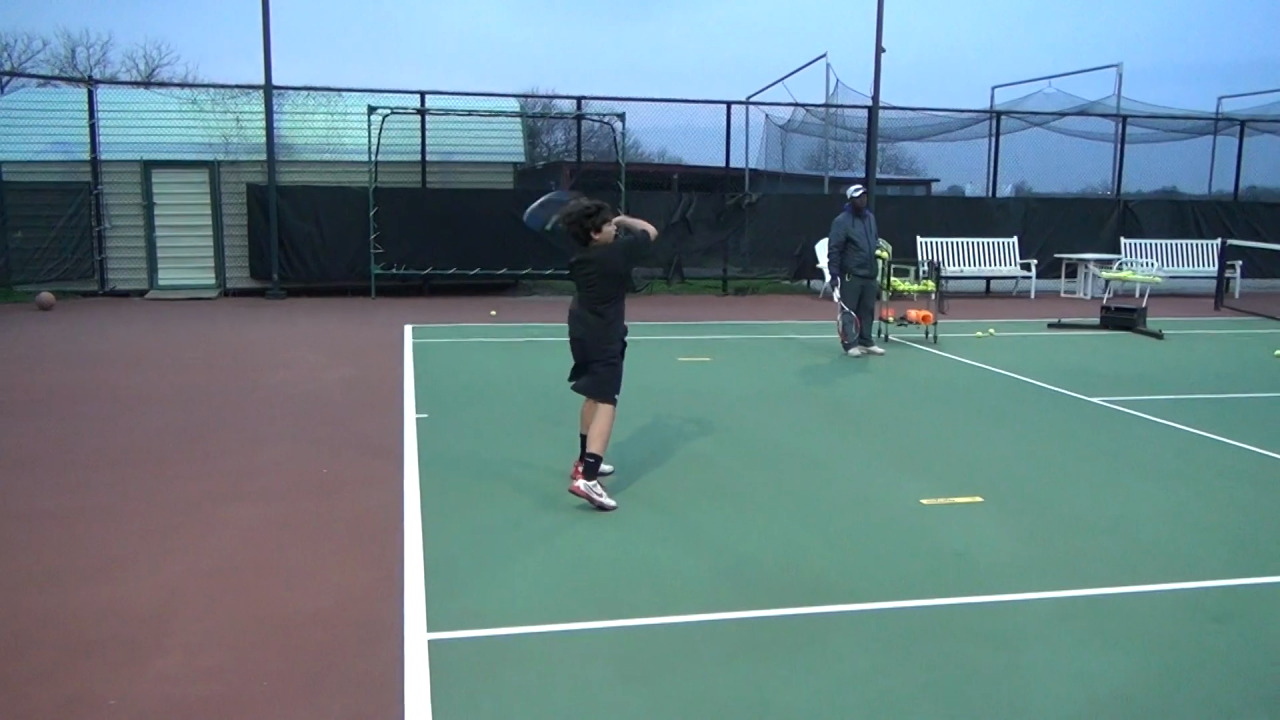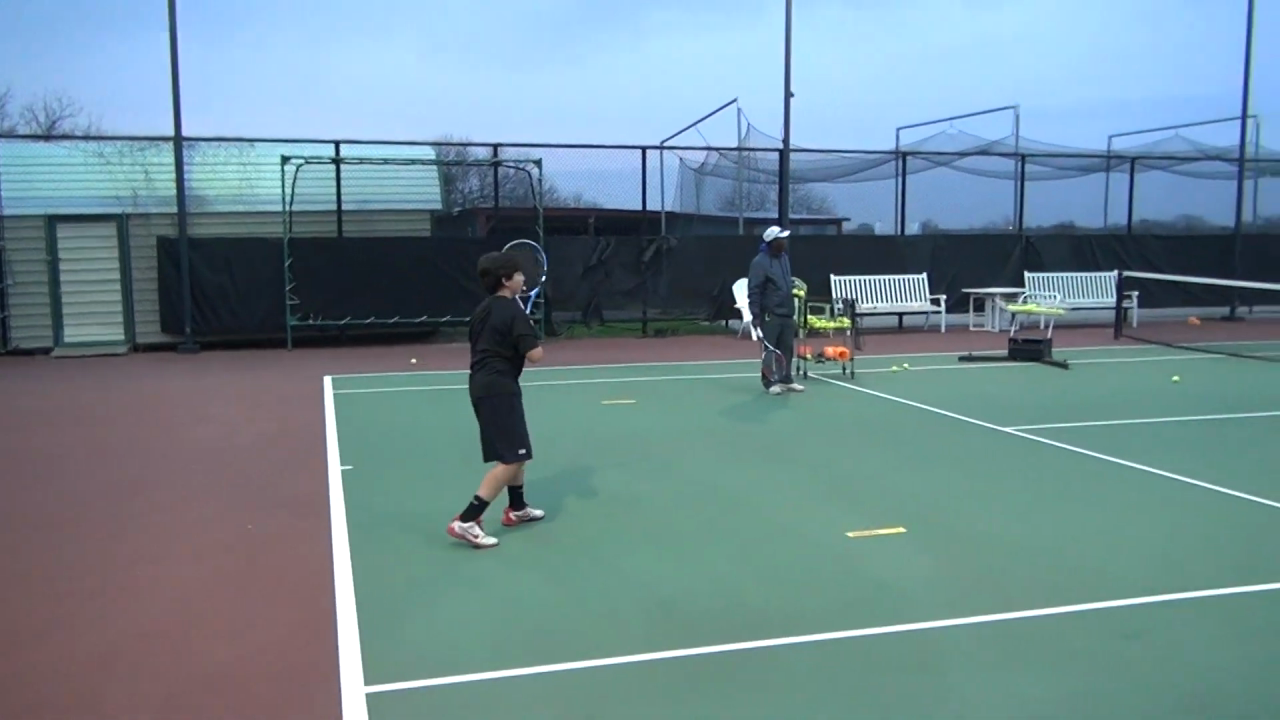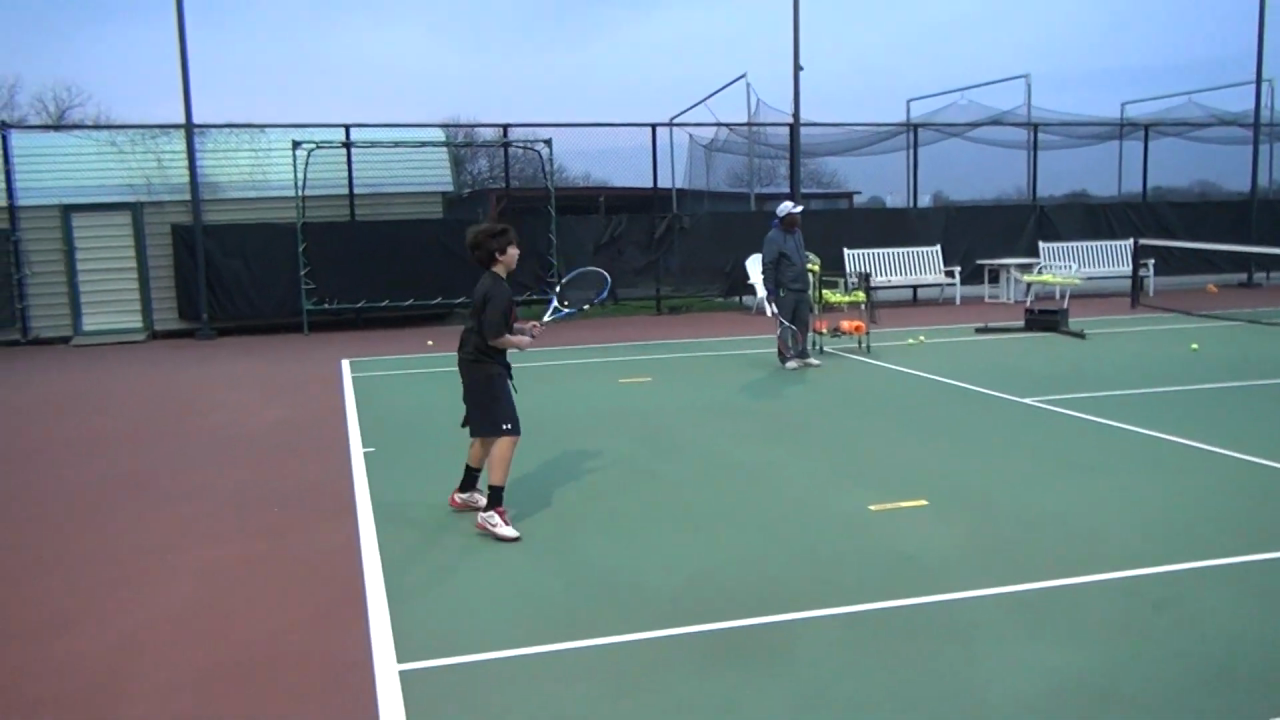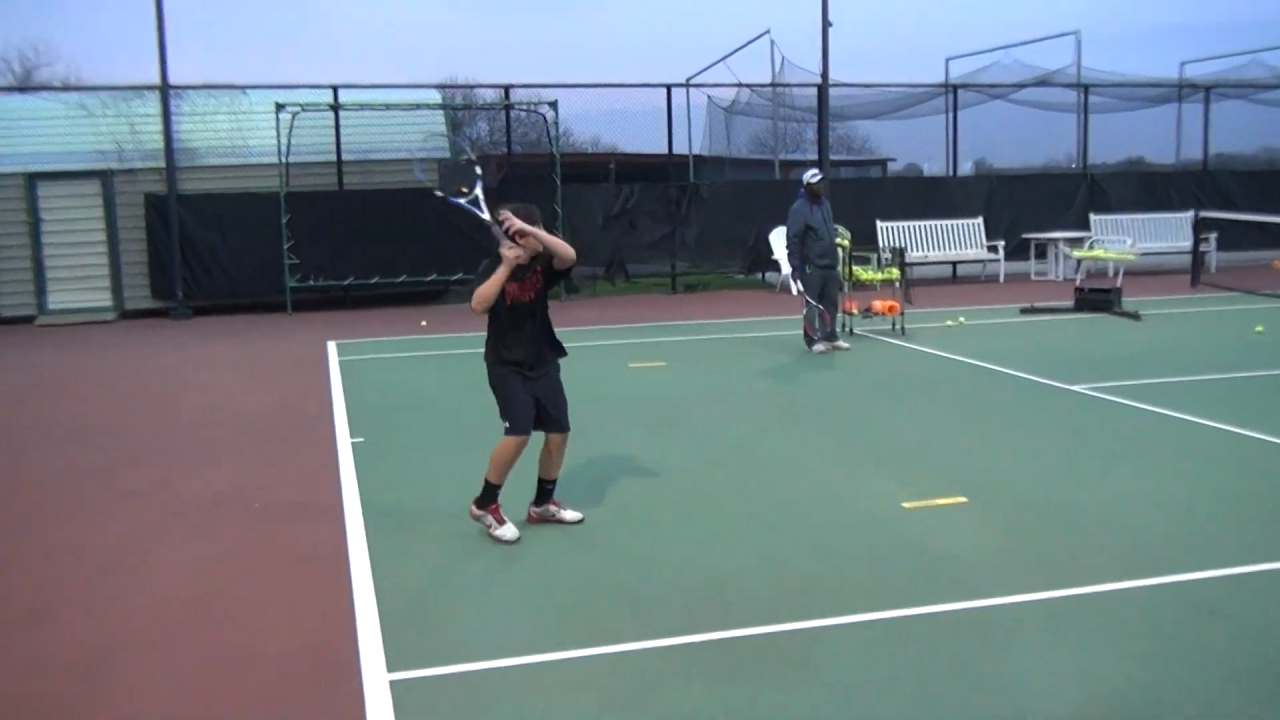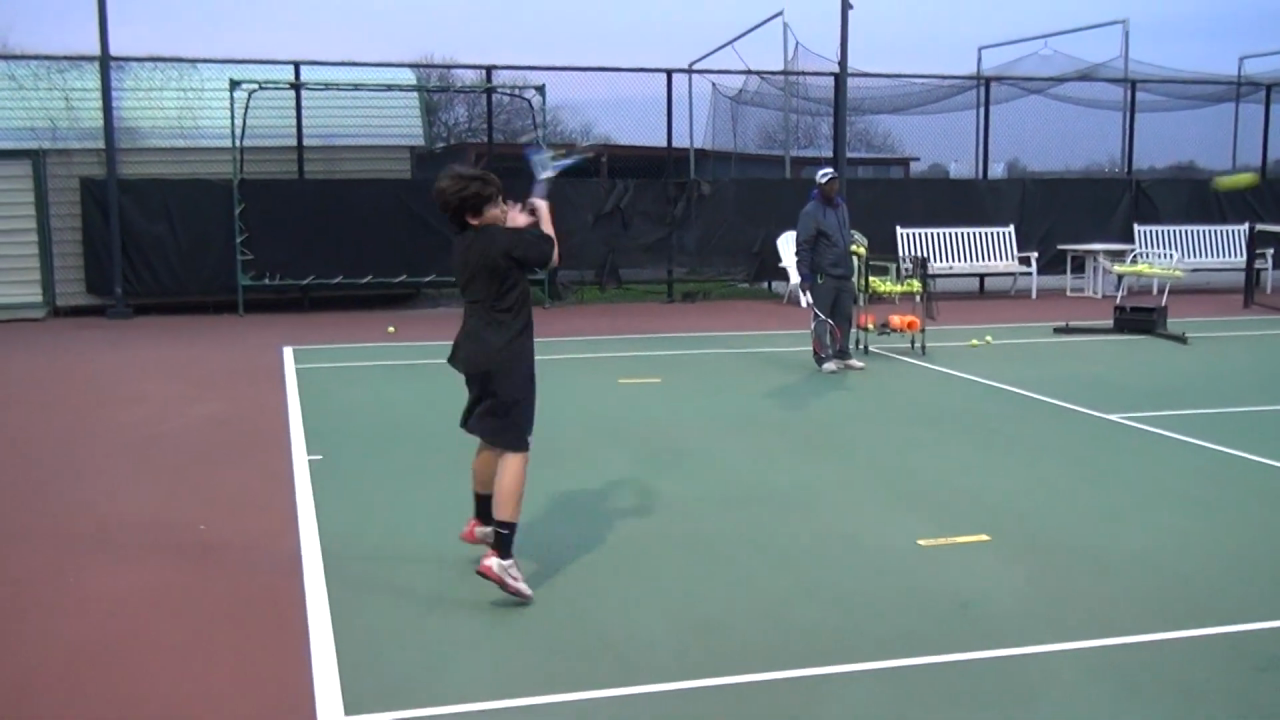
dt=0.7s
person 1, frame 1
left shoulder: (580, 258)
right shoulder: (617, 251)
right elbow: (650, 233)
right wrist: (626, 220)
left hip: (582, 330)
right hip: (603, 334)
left knee: (597, 392)
right knee: (604, 401)
left ankle: (586, 459)
right ankle: (586, 478)
person 1, frame 2
left shoulder: (483, 310)
right shoulder: (515, 313)
right elbow: (534, 355)
right wrist: (531, 341)
left hip: (482, 385)
right hip: (500, 389)
left knee: (510, 450)
right knee: (513, 457)
left ankle: (516, 508)
right ankle: (466, 521)
person 1, frame 3
left shoulder: (489, 284)
right shoulder: (499, 290)
right elbow: (494, 337)
left wrist: (521, 329)
right wrist: (519, 342)
left hip: (477, 365)
right hip: (485, 368)
left knee: (487, 431)
right knee: (507, 433)
left ankle: (465, 492)
right ankle: (492, 510)
person 1, frame 4
left shoulder: (543, 261)
right shoulder: (497, 265)
left elbow: (569, 255)
right elbow: (479, 306)
left wrist: (530, 229)
right wrist: (506, 266)
left hip: (544, 361)
right hip: (507, 364)
left knee: (559, 431)
right knee: (518, 433)
left ankle: (542, 503)
right ankle: (485, 503)
person 1, frame 5
left shoulder: (467, 242)
right shoulder: (499, 240)
right elbow: (549, 255)
left wrist: (515, 222)
right wrist: (543, 212)
left hip: (482, 353)
right hip: (505, 358)
left knee: (494, 439)
right knee: (514, 449)
left ankle: (482, 521)
person 2, frame 1
left shoulder: (870, 217)
right shoulder: (842, 221)
right elbow: (834, 250)
right wrist: (834, 275)
left hip: (870, 274)
right hip: (851, 275)
left knee: (867, 311)
right knee: (849, 311)
left ankle: (866, 342)
right ankle: (850, 344)
person 2, frame 2
left shoulder: (784, 258)
right shoulder: (760, 262)
right elbow: (754, 291)
right wrist: (756, 315)
left hip: (788, 313)
right hip: (770, 315)
left knee: (787, 349)
left ankle: (785, 379)
right ankle: (770, 382)
person 2, frame 3
left shoulder: (797, 233)
right shoulder: (773, 237)
right elbow: (768, 266)
left wrist: (809, 264)
right wrist: (770, 290)
left hip: (802, 288)
right hip: (785, 290)
left knee: (802, 324)
left ankle: (802, 354)
right ankle: (785, 357)
person 2, frame 4
left shoulder: (825, 204)
right shoulder: (799, 209)
right elbow: (793, 240)
left wrist: (838, 237)
right wrist: (795, 267)
left hip: (831, 264)
right hip: (811, 267)
left knee: (831, 303)
left ankle: (830, 337)
right ankle: (812, 340)
person 2, frame 5
left shoulder: (842, 206)
right shoulder: (811, 211)
right elbow: (803, 246)
right wrist: (805, 276)
left hip: (845, 274)
right hip: (823, 276)
left knee: (844, 317)
left ankle: (843, 354)
right ankle: (823, 357)
